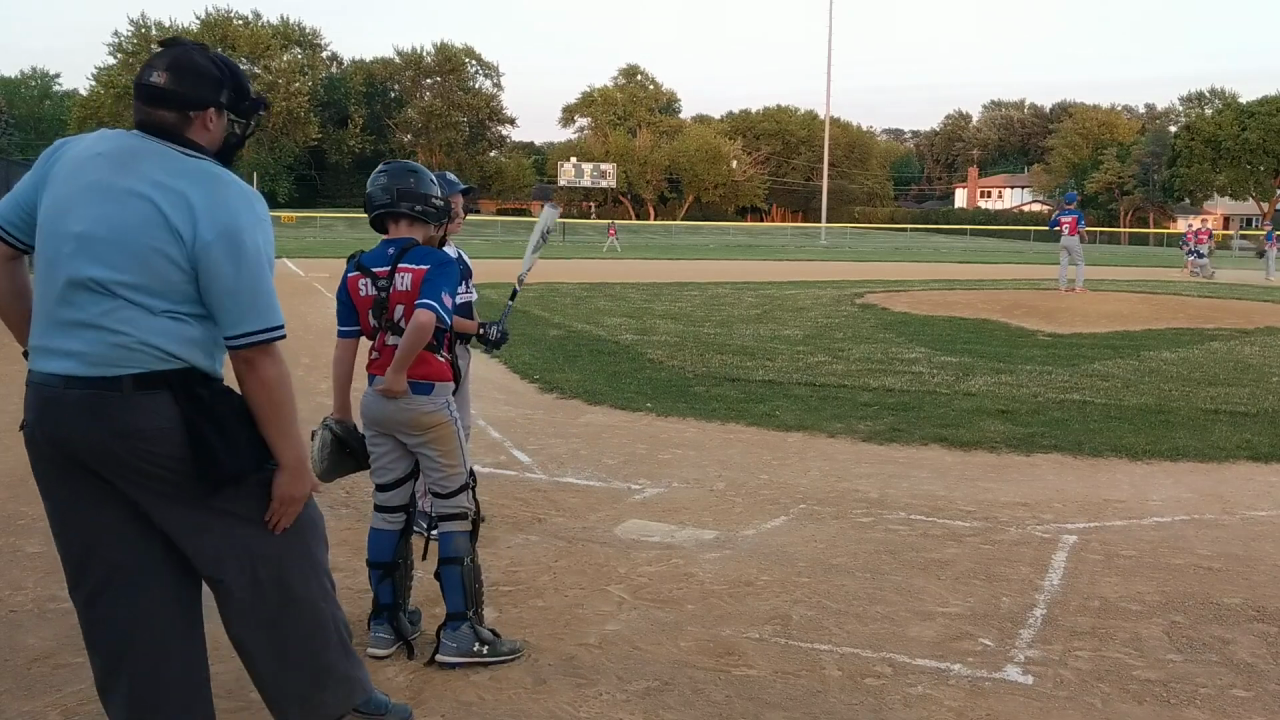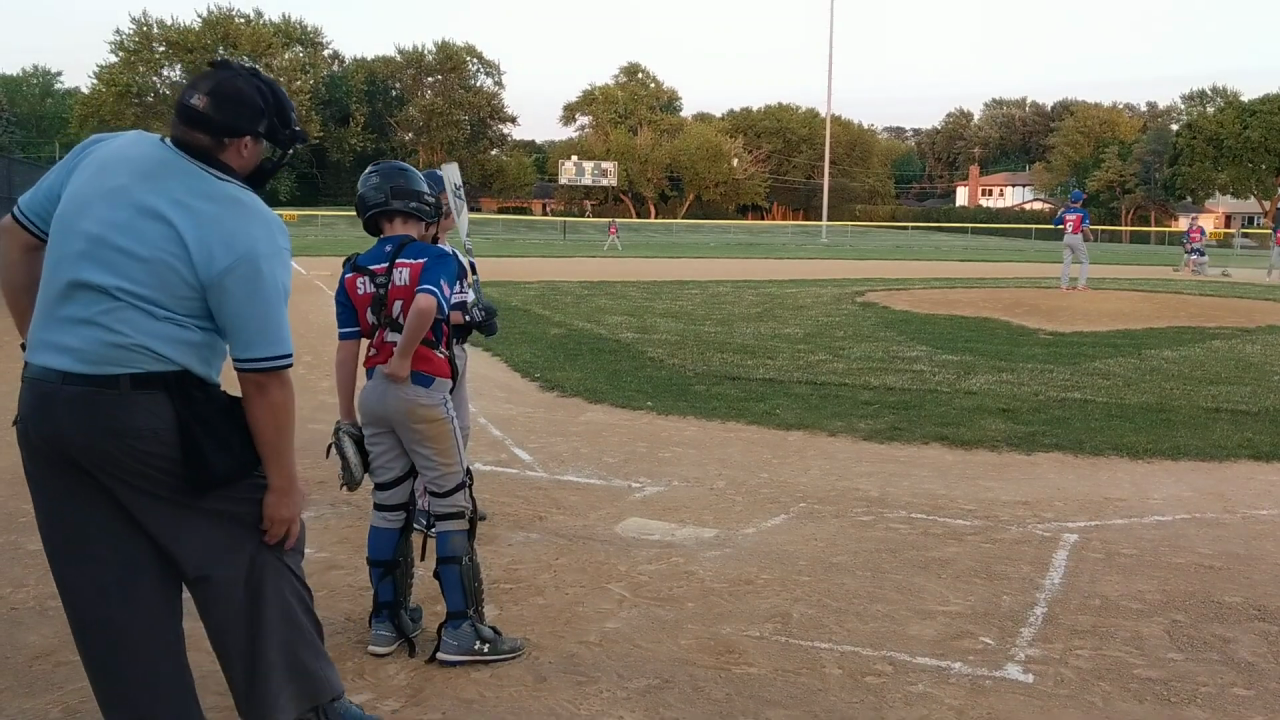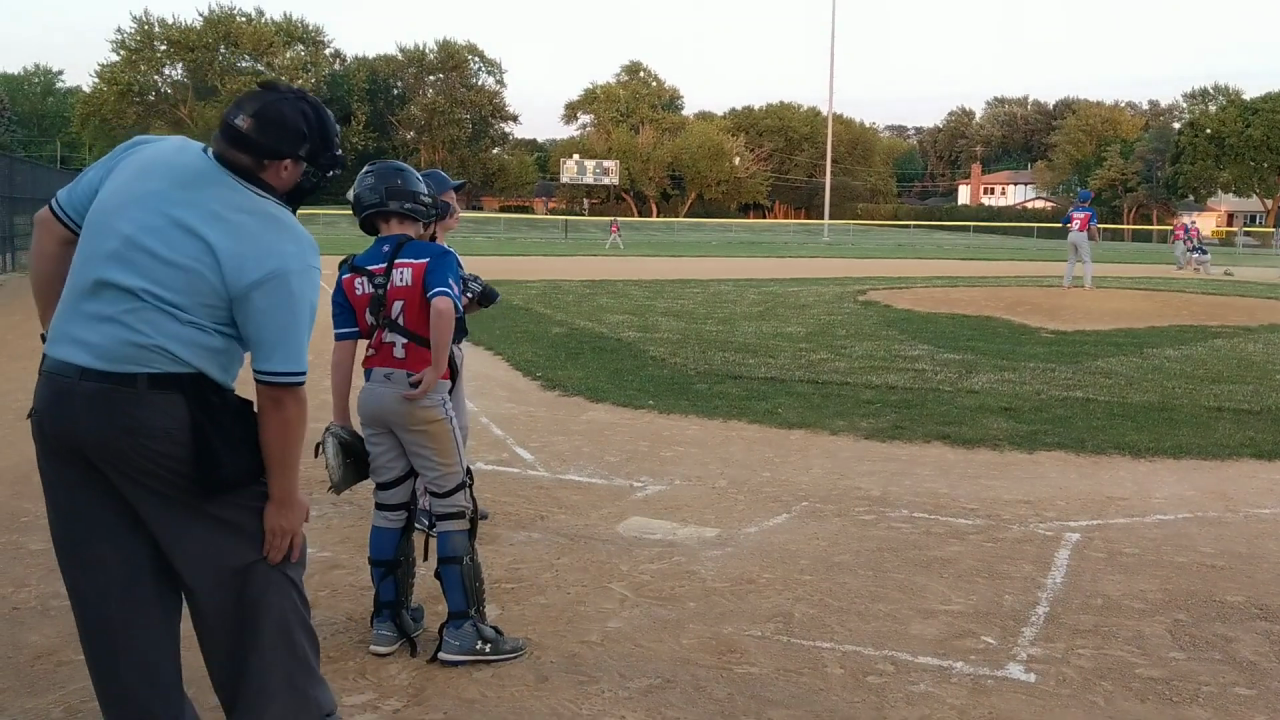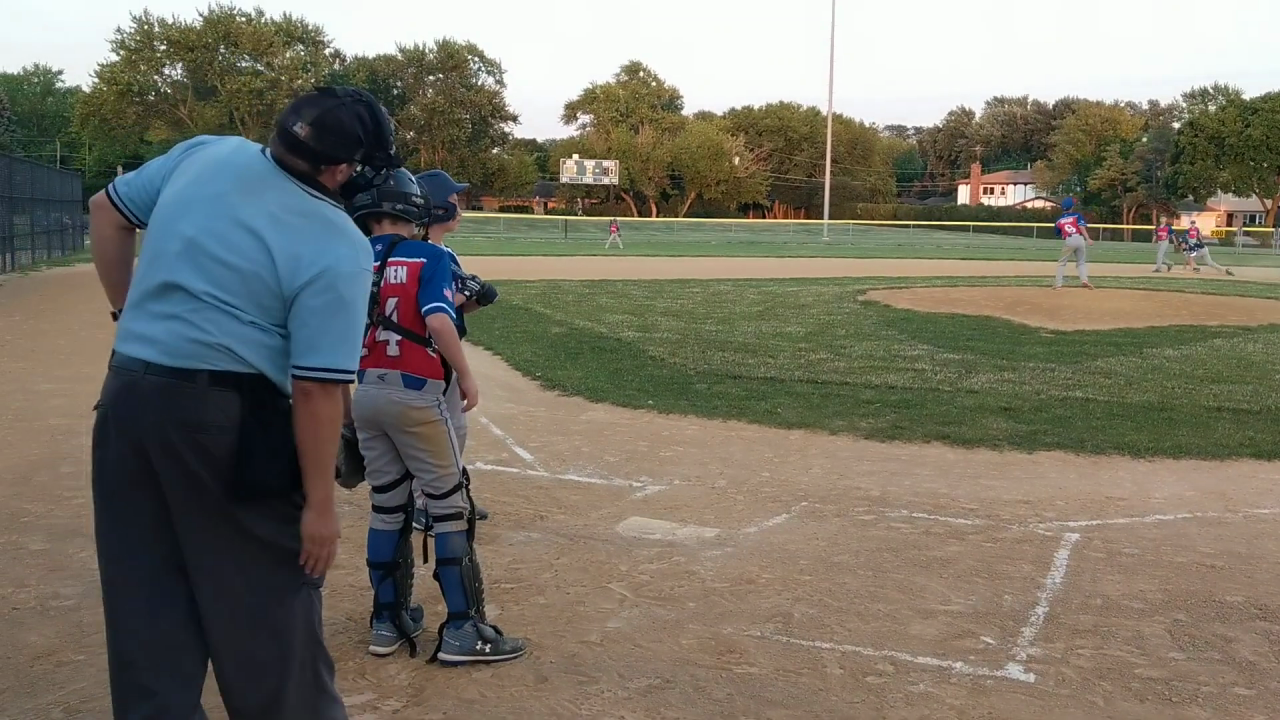
dt=0.4s
person 1, frame 1
left shoulder: (67, 157)
right shoulder: (226, 202)
right elbow: (257, 352)
right wrist: (292, 467)
right hip: (161, 415)
left knee: (122, 596)
right knee: (277, 542)
person 1, frame 2
left shoulder: (100, 152)
right shoulder: (248, 228)
right elbow: (264, 377)
right wrist: (284, 486)
right hip: (152, 415)
left knee: (113, 590)
right knee: (257, 540)
person 1, frame 3
left shoulder: (144, 154)
right shoulder: (282, 246)
left elbow: (51, 230)
right elbow: (280, 391)
left wrist: (60, 337)
right wrist: (285, 498)
left hip: (59, 403)
right hip: (165, 415)
left knee: (116, 590)
right knee: (261, 548)
person 1, frame 4
left shoulder: (204, 154)
right shoulder: (337, 246)
left elbow: (107, 213)
right elbow: (316, 387)
left wrist: (128, 314)
right wrist: (319, 504)
left hip: (127, 397)
right hip: (223, 413)
left knee: (147, 585)
right knee: (274, 572)
person 2, frame 1
left shoulder: (356, 271)
right shoulder: (439, 263)
left elbow: (345, 347)
right elbow: (424, 322)
left wrist: (340, 411)
right wrist: (400, 374)
left hip: (376, 401)
right hip: (425, 400)
left knee: (389, 510)
right knee: (455, 511)
left ankle: (386, 623)
right ankle: (460, 632)
person 2, frame 2
left shoulder: (353, 272)
right shoulder: (435, 258)
left elbow: (347, 350)
right elbow: (424, 306)
left wrist: (347, 416)
right wrist: (403, 360)
left hip: (374, 396)
right hip: (423, 396)
left knee: (389, 507)
right knee: (452, 510)
left ankle: (387, 621)
right ankle: (461, 630)
person 2, frame 3
left shoulder: (351, 273)
right shoulder: (435, 257)
left elbow: (343, 350)
right elbow: (442, 307)
left wrist: (340, 420)
right wrist: (437, 367)
left hip: (374, 395)
right hip: (422, 397)
left knee: (390, 507)
right knee: (452, 510)
left ankle: (388, 620)
right ankle: (463, 630)
person 2, frame 4
right shoulder: (428, 258)
right elbow: (439, 323)
left wrist: (348, 416)
right wrist: (466, 377)
left hip: (367, 396)
right hip: (416, 397)
left knee: (387, 509)
right knee: (449, 510)
left ankle: (388, 621)
right ankle: (463, 630)
person 3, frame 1
left shoulder: (459, 256)
left wrist: (484, 331)
right wrist: (480, 329)
left hip: (460, 352)
left knee: (460, 428)
right ankle: (424, 508)
person 3, frame 2
left shoulder: (456, 255)
left wrist: (480, 316)
right wrist: (467, 316)
left hip: (456, 350)
left knee: (459, 428)
right ankle: (424, 507)
person 3, frame 3
left shoulder: (450, 255)
left wrist: (477, 296)
right wrist: (465, 297)
left hip: (453, 351)
left knee: (458, 428)
right ankle: (426, 507)
person 3, frame 4
left shoulder: (449, 256)
left elbow: (459, 307)
left wrist: (478, 295)
right wrist: (464, 295)
left knee: (456, 427)
right ankle: (425, 506)
